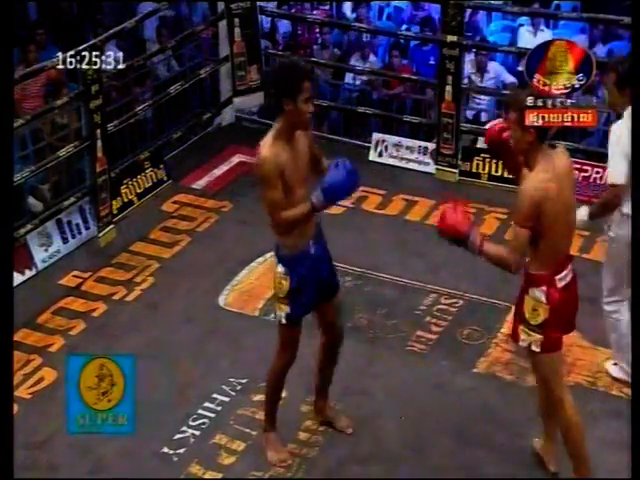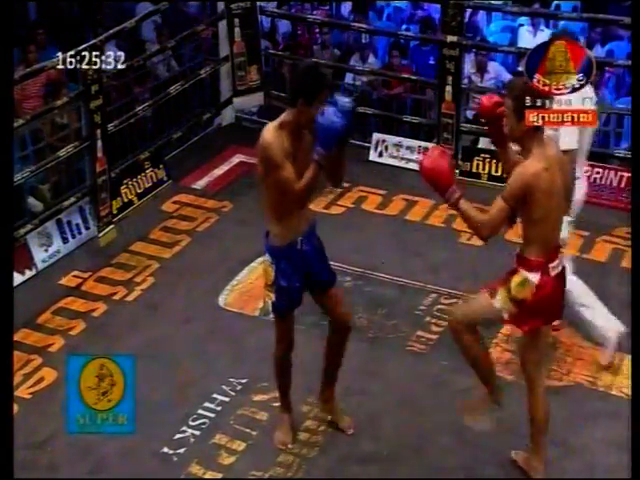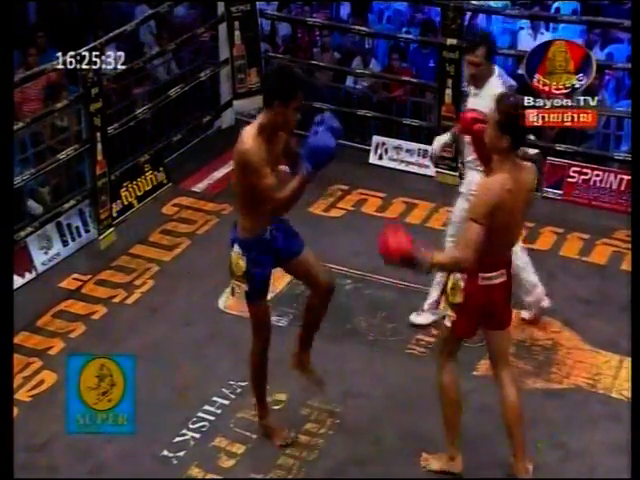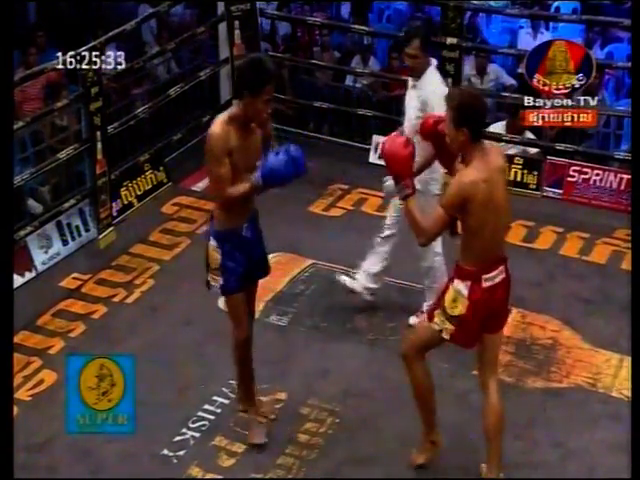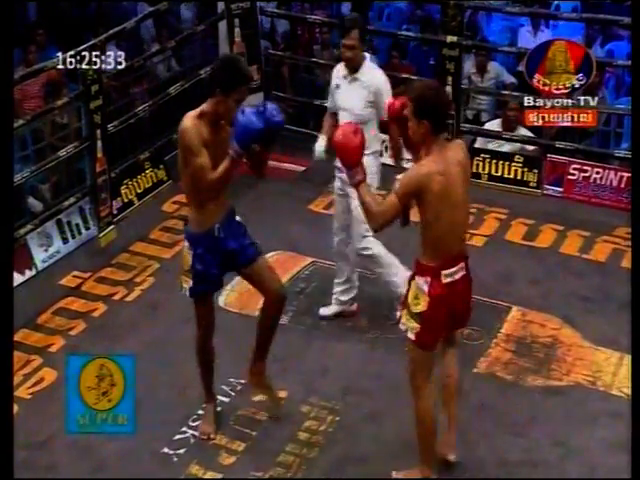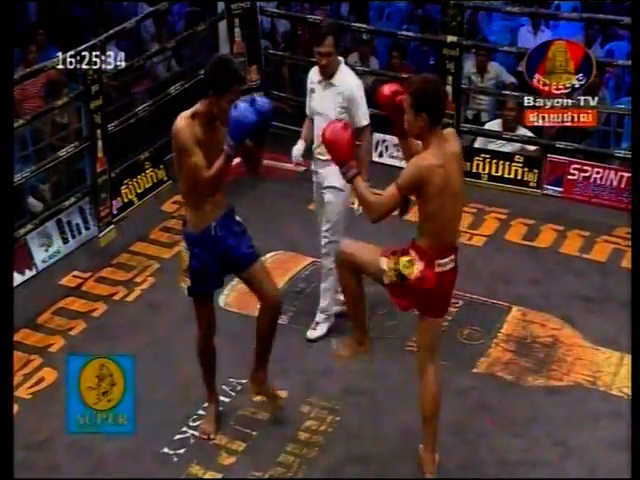
dt=0.5s
person 1, frame 1
left shoulder: (531, 190)
right shoulder: (561, 159)
left elbow: (514, 261)
left wrist: (471, 238)
right wrist: (512, 159)
left hip: (542, 291)
right hip: (564, 279)
left knee: (556, 394)
right knee: (548, 370)
right ankle: (549, 447)
person 1, frame 2
left shoulder: (528, 170)
right shoulder: (549, 149)
left elbow: (488, 227)
left wrist: (451, 191)
right wrist: (497, 134)
left hip: (535, 279)
right hip: (553, 272)
left knee: (460, 321)
right knee: (532, 370)
left ankle: (491, 394)
person 1, frame 3
left shoulder: (490, 189)
right shoulder: (528, 173)
left elbow: (465, 258)
left wrist: (417, 255)
right wrist: (480, 147)
left hip: (471, 281)
right hip: (501, 279)
left knee: (447, 360)
right knee: (503, 370)
person 1, frame 4
left shoulder: (465, 182)
right shoulder: (496, 156)
left elbow: (424, 235)
left wrist: (403, 184)
right wrist: (441, 145)
left hip: (470, 287)
right hip: (498, 279)
left knee: (412, 350)
right knee: (489, 378)
left ankle: (431, 439)
person 1, frame 5
left shoulder: (421, 174)
right shoulder: (460, 151)
left elbow: (378, 220)
left wrist: (355, 172)
right wrist: (410, 142)
left hip: (432, 281)
right hip: (461, 274)
left knee: (419, 380)
right knee: (448, 346)
right ankle: (449, 441)
person 1, frame 6
left shoulder: (424, 166)
right shoulder: (452, 141)
left elbow: (375, 211)
left wrist: (347, 167)
right wrist: (397, 123)
left hip: (422, 266)
right hip: (446, 266)
left knee: (345, 252)
right knee: (428, 363)
left ankle: (360, 340)
person 2, frame 1
left shoulder: (304, 134)
right shoulder: (270, 155)
right elbow: (281, 221)
left wrist: (335, 173)
right wrist: (320, 199)
left hip: (317, 244)
right hip: (293, 258)
left knee: (333, 332)
right knee: (287, 351)
left ankle: (322, 406)
right ankle: (269, 430)
person 2, frame 2
left shoulder: (307, 132)
right shoulder: (272, 140)
left elbow: (336, 179)
right elbow: (296, 195)
left wrist: (336, 142)
right wrist: (321, 151)
left hip: (310, 239)
right hip: (282, 250)
left knee: (343, 321)
right knee: (286, 341)
left ankle: (327, 400)
right ankle: (285, 411)
person 2, frame 3
left shoulder: (280, 133)
right shoulder: (251, 147)
left elbow: (297, 167)
right elbow: (280, 200)
left wrist: (315, 150)
right wrist: (311, 167)
left hip: (275, 227)
right hip: (251, 241)
left knee: (324, 283)
right knee: (262, 331)
left ankle: (302, 353)
right ankle: (263, 415)
person 2, frame 4
left shoulder: (261, 124)
right shoulder: (219, 133)
left elbow: (269, 166)
right elbow: (225, 197)
left wrist: (286, 162)
right wrist: (261, 179)
left hip: (251, 227)
right hip: (226, 236)
left knee: (249, 316)
right knee: (241, 327)
left ankle: (247, 392)
right ankle: (249, 412)
person 2, frame 5
left shoulder: (232, 121)
right shoulder: (191, 127)
left elbow: (258, 170)
right elbow: (209, 186)
left wrist: (261, 139)
right wrist: (237, 150)
left hip: (229, 223)
right hip: (202, 235)
left knee: (276, 293)
right knee: (206, 328)
left ankle: (258, 369)
right ankle: (209, 404)
person 2, frame 6
left shoulder: (227, 120)
right shoulder: (185, 127)
left elbow: (253, 166)
right elbow: (204, 184)
left wrist: (255, 135)
right wrist: (230, 147)
left hip: (229, 224)
right hip: (200, 235)
left knee: (272, 299)
right knee: (207, 326)
left ankle: (259, 376)
right ankle: (212, 402)
person 3, frame 1
left shoulder: (622, 130)
left elbow: (614, 196)
left wrist: (587, 213)
left hip: (626, 223)
left knee: (615, 298)
right knee: (621, 291)
left ankle: (627, 366)
person 3, frame 2
left shoulder: (566, 102)
right shoulder: (583, 91)
left elbow: (567, 163)
left wrist: (560, 212)
right hip: (574, 181)
left ankle: (607, 327)
person 3, frame 3
left shoulder: (495, 97)
right shoulder: (475, 86)
right wrist: (448, 136)
left hip: (482, 181)
right hip: (475, 175)
left knee: (454, 244)
left ankle: (433, 307)
right ankle: (535, 298)
person 3, frame 4
left shoulder: (434, 89)
right shoulder: (415, 79)
left elbow: (436, 146)
left hip: (425, 175)
left knee: (427, 243)
right knee: (389, 228)
left ankle: (434, 307)
right ankle: (365, 282)
person 3, frame 5
left shoulder: (377, 80)
right shoulder: (337, 73)
left elbow: (393, 128)
right wrist: (323, 138)
left hip: (365, 166)
right hip: (342, 165)
left knee: (363, 241)
right knee: (341, 238)
left ankle: (407, 287)
right ankle: (344, 299)
person 3, frame 6
left shoulder: (351, 85)
right shoulder: (313, 76)
left elbow: (364, 137)
left wrist: (363, 183)
right wrist: (302, 142)
left hip: (339, 172)
right hip: (318, 167)
left knee: (329, 244)
right knee: (332, 240)
left ankle: (326, 313)
right ankle: (344, 297)
